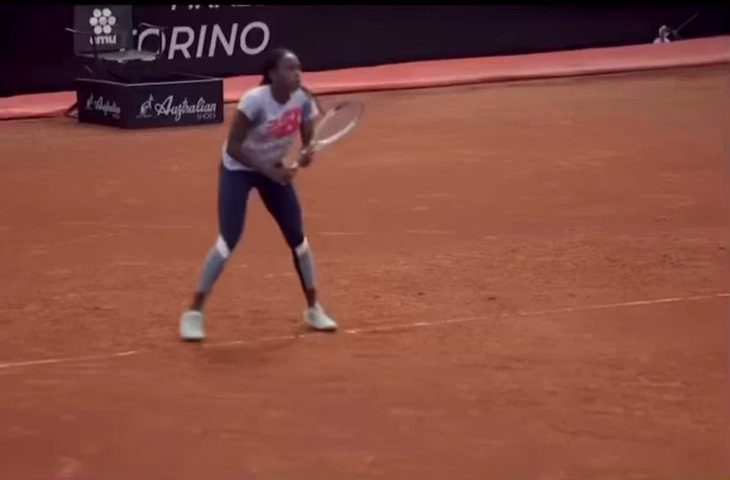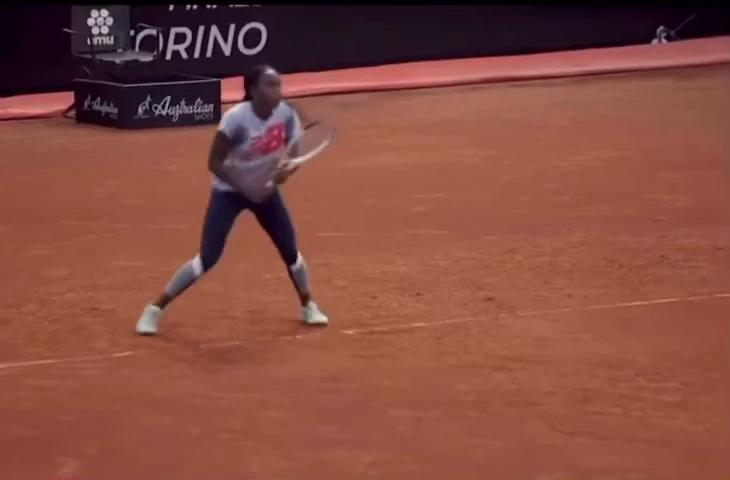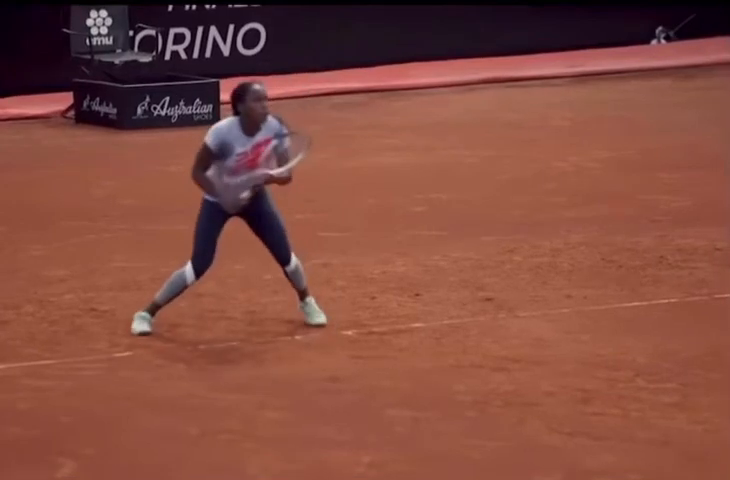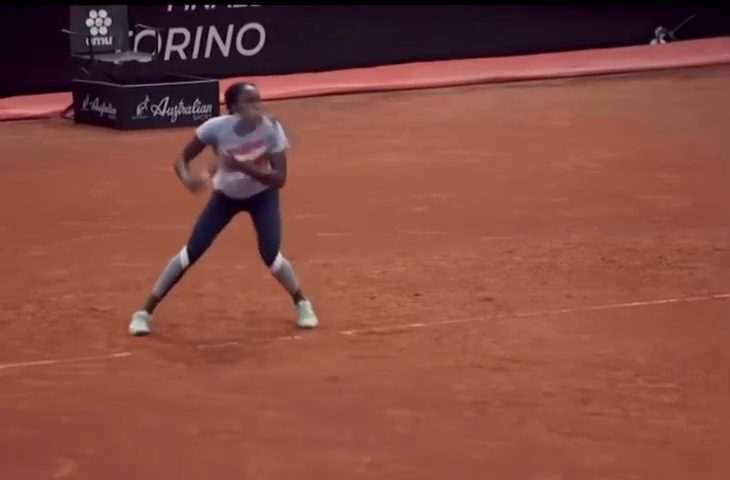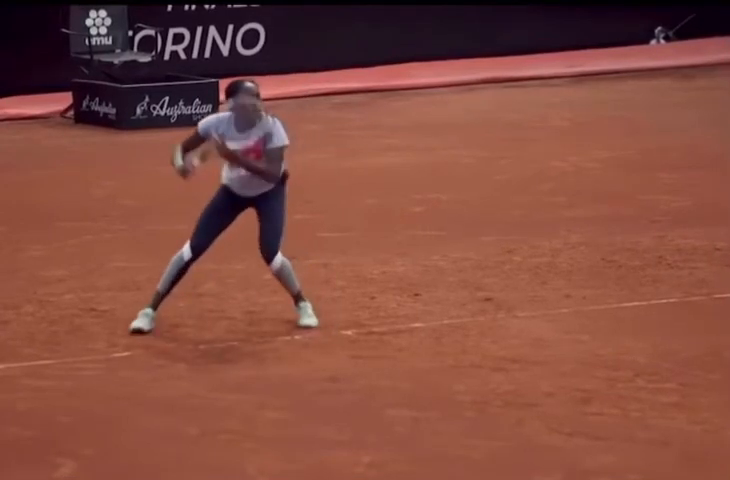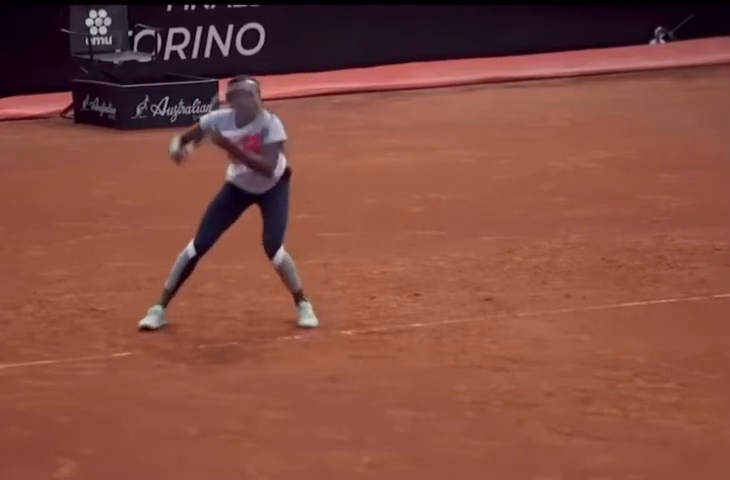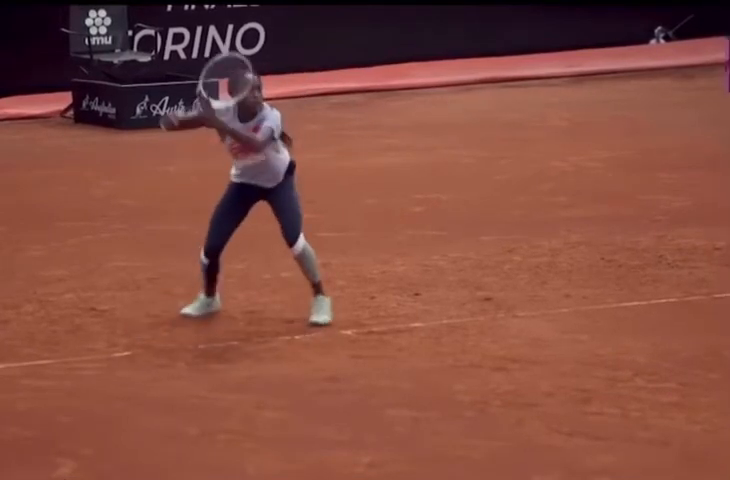
dt=0.7s
person 1, frame 1
left shoulder: (303, 100)
right shoulder: (255, 100)
left elbow: (309, 141)
right elbow: (233, 147)
left wrist: (307, 156)
right wrist: (269, 172)
left hip: (274, 170)
right hip: (238, 170)
left knee: (297, 238)
right knee: (229, 240)
left ankle: (313, 308)
right ankle: (194, 312)
person 1, frame 2
left shoulder: (287, 114)
right shoulder: (236, 118)
right elbow: (214, 163)
left wrist: (285, 172)
right wrist: (246, 189)
left hip: (265, 188)
right hip: (228, 190)
left knee: (290, 253)
right knee: (207, 259)
left ankle: (308, 306)
right ankle: (155, 309)
person 1, frame 3
left shoulder: (276, 128)
right shoulder: (223, 132)
left elbow: (287, 175)
right elbow: (198, 171)
left wrist: (273, 176)
right wrist: (223, 197)
left hip: (254, 198)
right hip: (218, 201)
left knee: (284, 254)
right knee: (199, 266)
left ankle: (307, 302)
right ankle: (147, 313)
person 1, frame 4
left shoulder: (271, 129)
right shoulder: (216, 127)
left elbow: (280, 179)
right elbow: (182, 159)
left wrist: (242, 166)
right wrist: (187, 178)
left hip: (262, 195)
right hip: (225, 195)
left knee: (270, 255)
right knee: (191, 252)
left ankle: (302, 304)
right ankle: (145, 312)
person 1, frame 5
left shoulder: (271, 127)
right shoulder: (217, 123)
left elbow: (274, 174)
right elbow: (182, 148)
left wrist: (234, 156)
right wrist: (182, 163)
left hip: (269, 192)
right hip: (233, 190)
left knee: (270, 253)
right knee: (193, 248)
left ankle: (302, 305)
right ankle: (150, 310)
person 1, frame 6
left shoulder: (270, 123)
right shoulder: (219, 119)
left elbow: (268, 168)
right elbow: (181, 139)
left wrist: (230, 147)
right wrist: (177, 149)
left hip: (273, 186)
right hip: (238, 186)
left knee: (273, 248)
right knee: (198, 245)
left ankle: (303, 304)
right ankle: (160, 308)
person 1, frame 7
left shoulder: (270, 115)
right shoulder: (222, 113)
left elbow: (256, 143)
right elbow: (174, 122)
left wrist: (218, 124)
right wrist: (171, 121)
left hip: (278, 181)
right hip: (243, 182)
left knee: (294, 239)
right knee: (211, 246)
left ankle: (320, 298)
right ankle: (209, 298)
